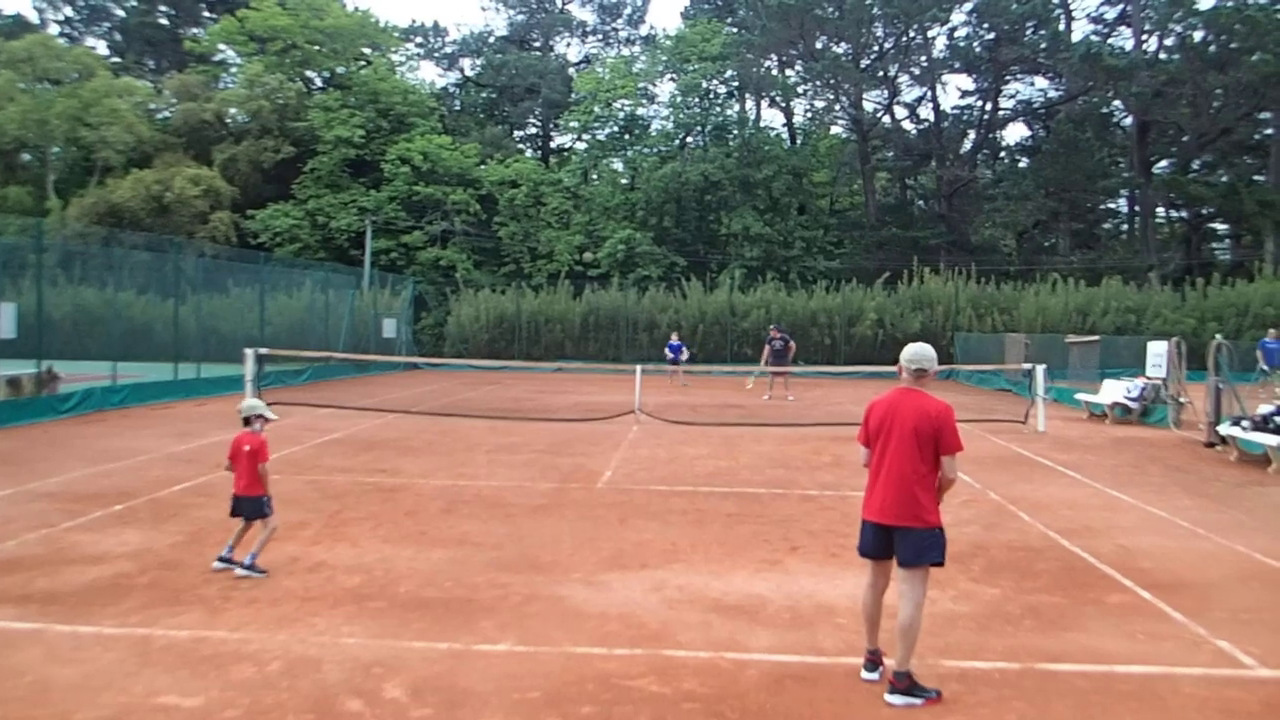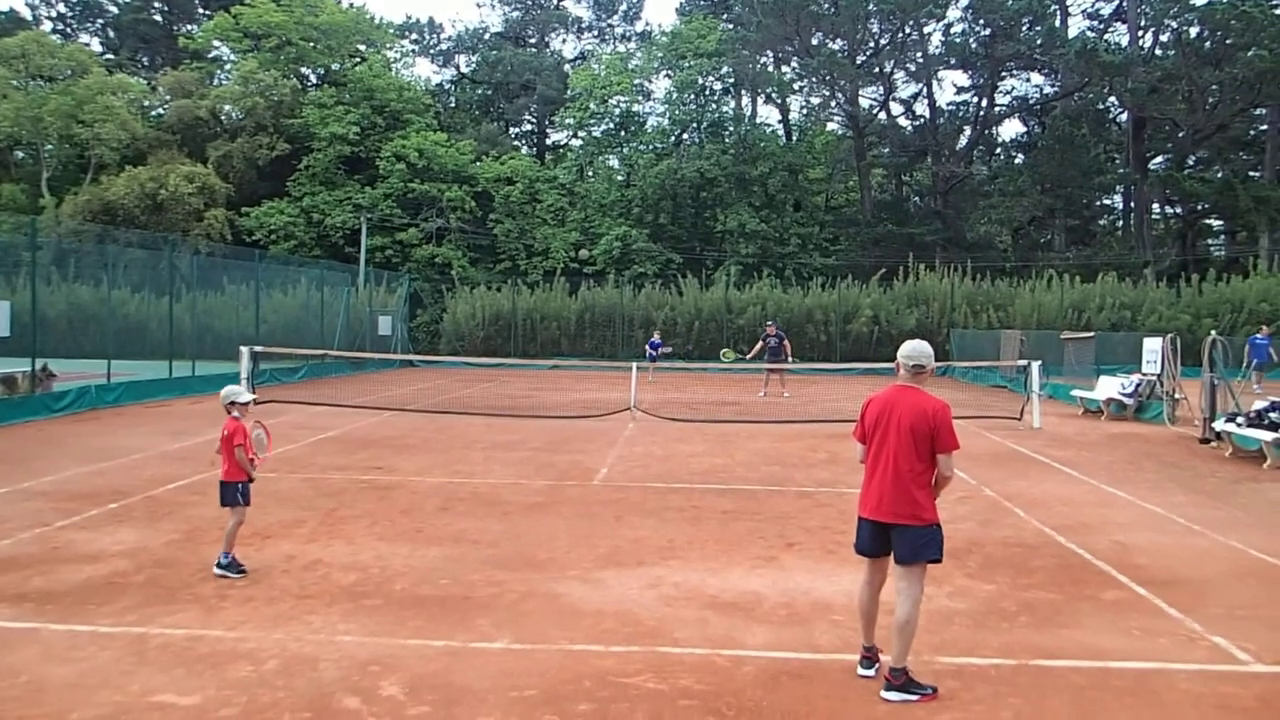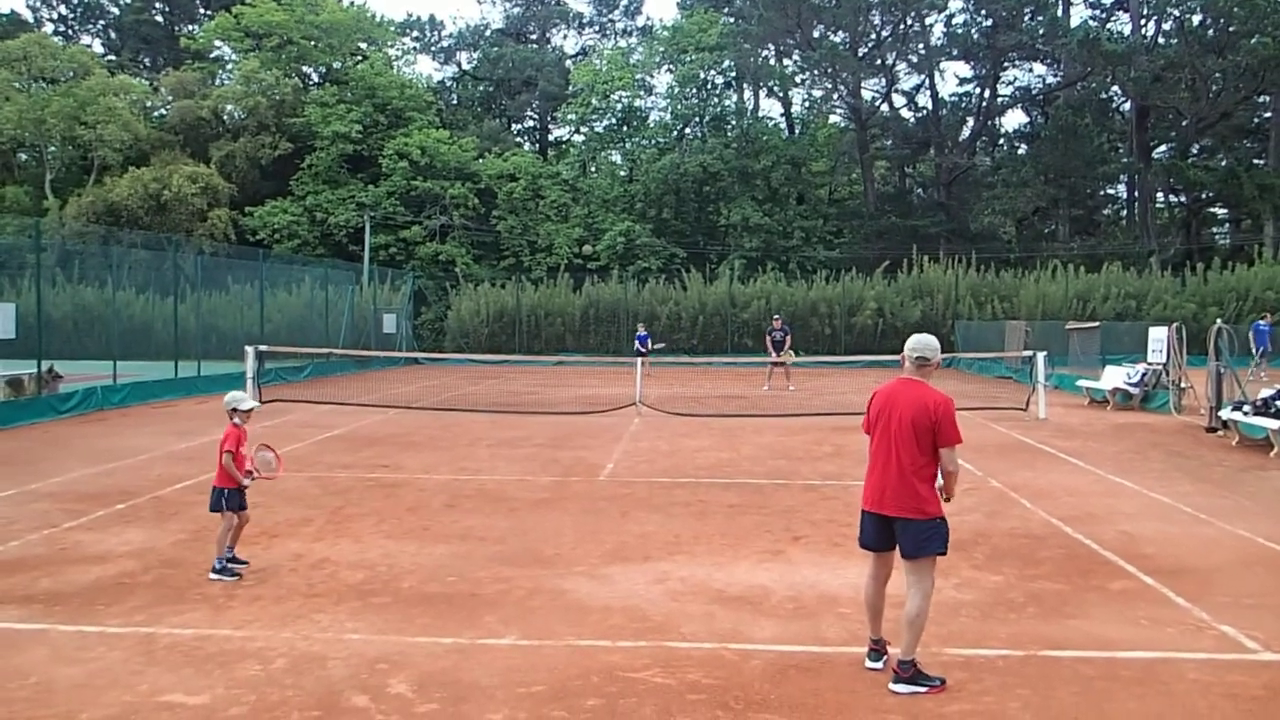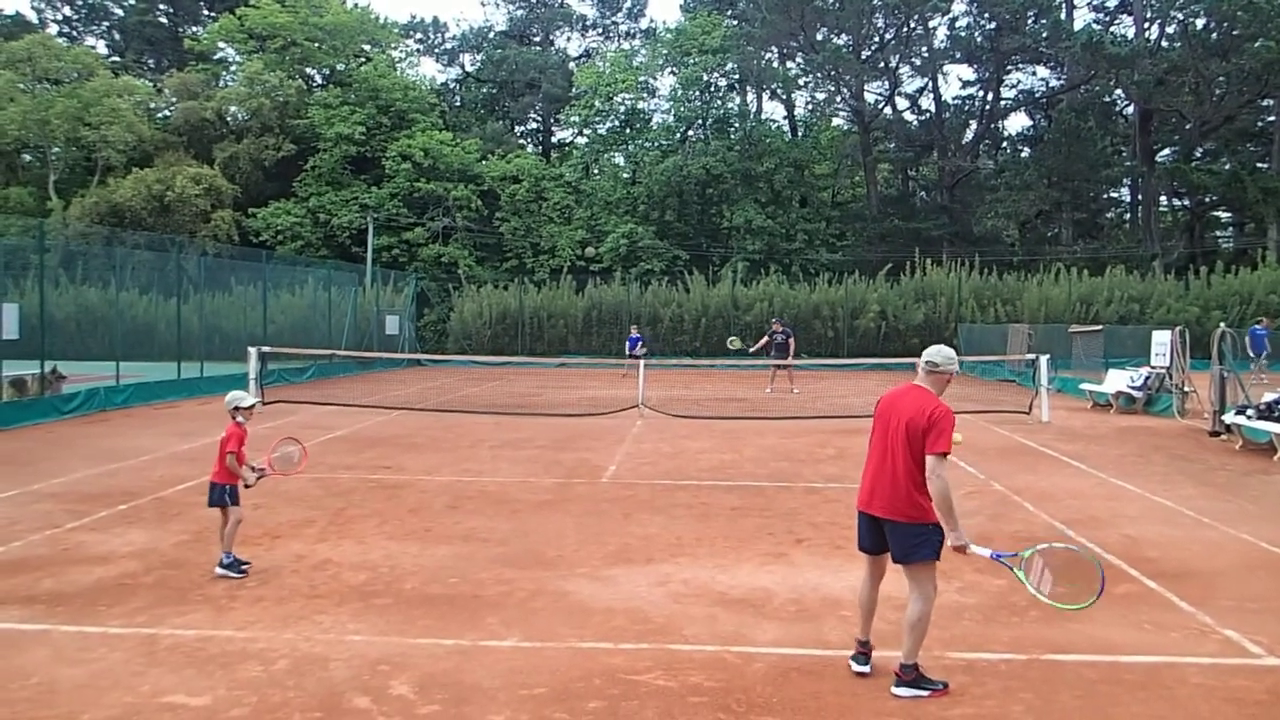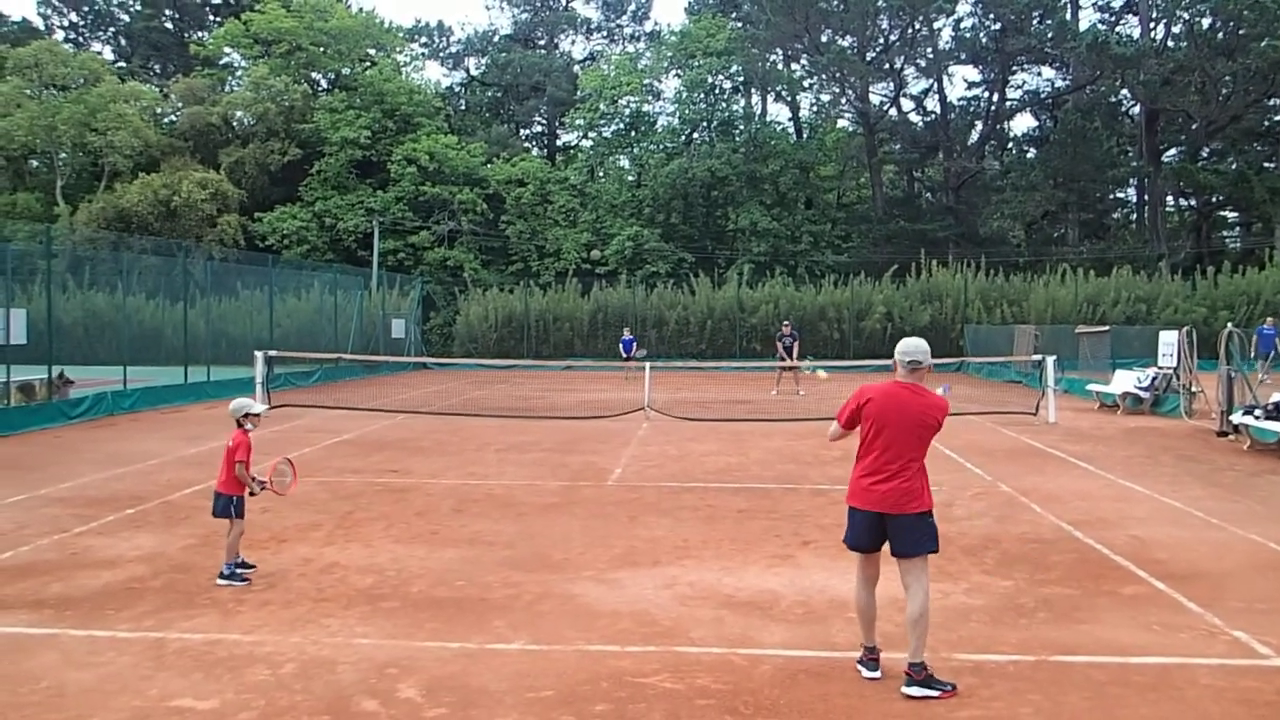
dt=0.5s
person 1, frame 1
left shoulder: (876, 406)
right shoulder: (940, 412)
left elbow: (866, 460)
right elbow: (949, 473)
right wrist: (937, 496)
left hip: (877, 509)
right hip: (917, 515)
left knee: (876, 581)
right knee: (912, 594)
left ankle: (872, 657)
right ankle: (900, 680)
person 1, frame 2
left shoulder: (873, 402)
right shoulder: (936, 409)
left elbow: (862, 455)
right elbow: (945, 471)
right wrist: (932, 493)
left hip: (873, 506)
right hip: (914, 513)
left knee: (872, 579)
right knee: (909, 592)
left ankle: (868, 654)
right ankle: (896, 678)
person 1, frame 3
left shoulder: (879, 395)
right shoulder: (939, 403)
right elbow: (950, 465)
right wrist: (948, 490)
left hip: (875, 499)
right hip: (917, 506)
left knee: (878, 573)
right knee: (920, 585)
left ankle: (876, 647)
right ankle: (905, 670)
person 1, frame 4
left shoulder: (888, 398)
right shoulder: (939, 413)
right elbow: (935, 476)
right wrist: (953, 529)
left hip: (870, 502)
right hip: (909, 511)
left knee: (872, 574)
right knee: (923, 590)
left ankle: (862, 651)
right ankle: (907, 673)
person 1, frame 5
left shoulder: (868, 393)
right shoulder: (938, 406)
left elbow: (834, 434)
left hip: (864, 499)
right hip: (910, 505)
left knee: (866, 579)
right knee: (917, 587)
left ankle: (870, 656)
right ankle: (916, 672)
person 2, frame 1
left shoulder: (238, 439)
right shoulder: (260, 441)
left elbow: (228, 466)
right elbow: (262, 470)
right wrist: (267, 490)
left hip: (240, 491)
right hip: (255, 493)
left knee: (246, 523)
right knee: (270, 527)
left ankle: (225, 557)
right ankle: (248, 563)
person 2, frame 2
left shoulder: (229, 425)
right shoulder: (238, 426)
left elbow: (220, 449)
right elbow: (240, 456)
right wrist: (251, 472)
left hip: (230, 478)
right hip: (236, 479)
left knee: (237, 518)
right knee: (238, 518)
left ankle: (227, 556)
right ankle: (223, 563)
person 2, frame 3
left shoulder: (241, 431)
right shoulder: (233, 433)
right elbow: (226, 461)
left wrist: (244, 471)
right wrist: (242, 479)
left hip: (234, 485)
right hip: (226, 486)
left knee: (243, 518)
right knee: (228, 523)
left ankle: (229, 555)
right ankle: (218, 567)
person 2, frame 4
left shoulder: (241, 430)
right shoulder: (235, 432)
right elbow: (230, 462)
left wrist: (252, 468)
right wrist: (246, 478)
left hip: (226, 481)
right hip: (224, 482)
left knee: (228, 519)
right knee: (236, 517)
left ankle: (228, 557)
right ankle: (225, 562)
person 2, frame 5
left shoulder: (237, 436)
right shoulder: (243, 441)
right elbow: (239, 471)
left wrist: (253, 478)
right wrist: (252, 487)
left hip: (225, 489)
right hip: (232, 491)
left knee: (235, 527)
right knee: (238, 528)
left ankle: (236, 560)
right ankle: (227, 572)
